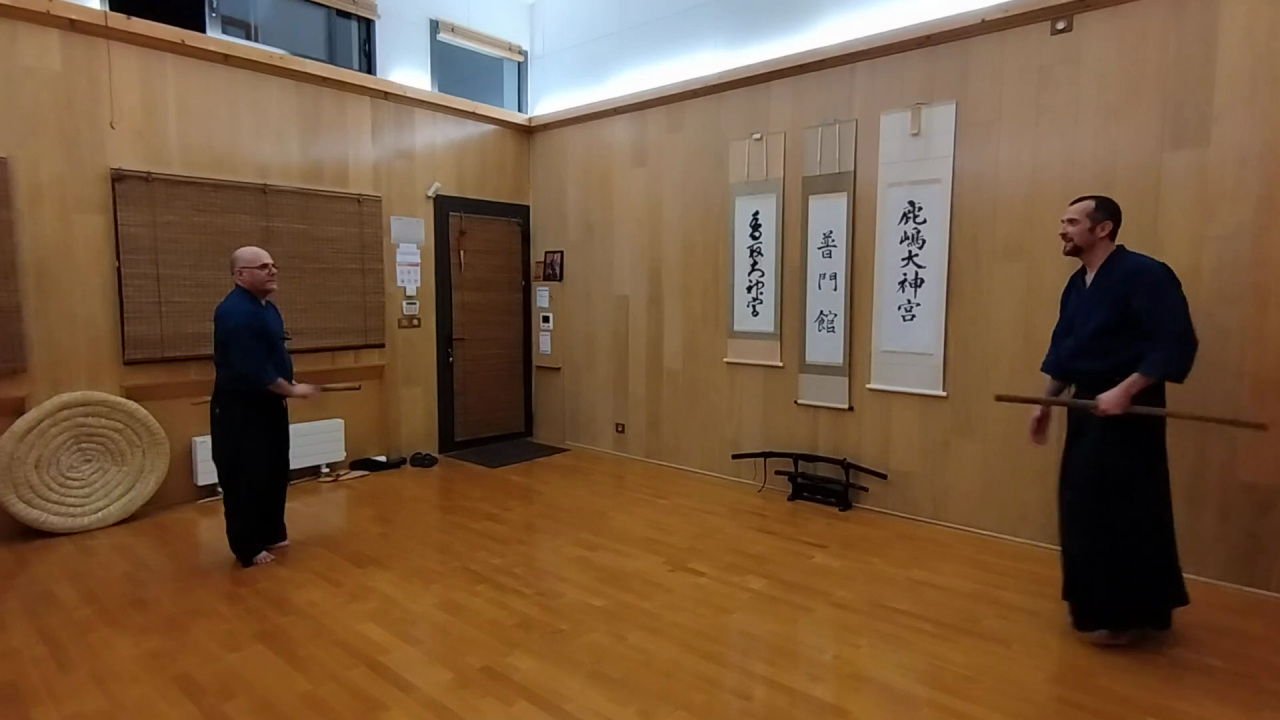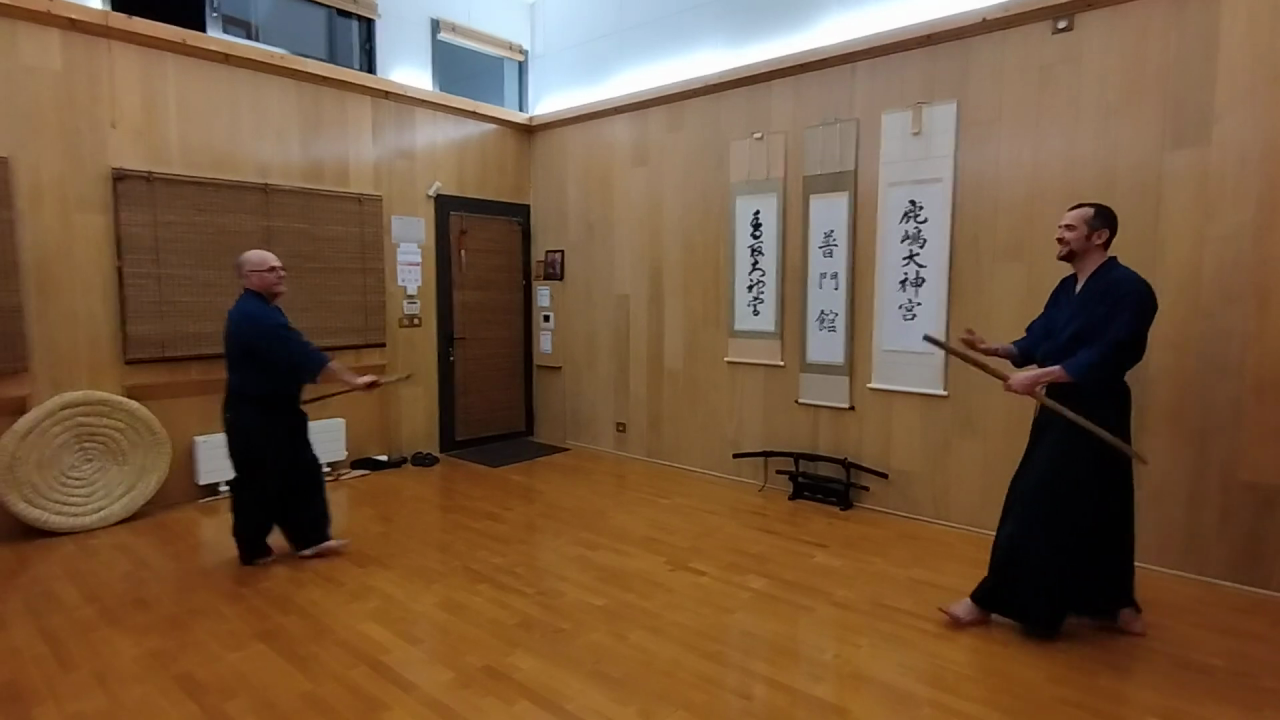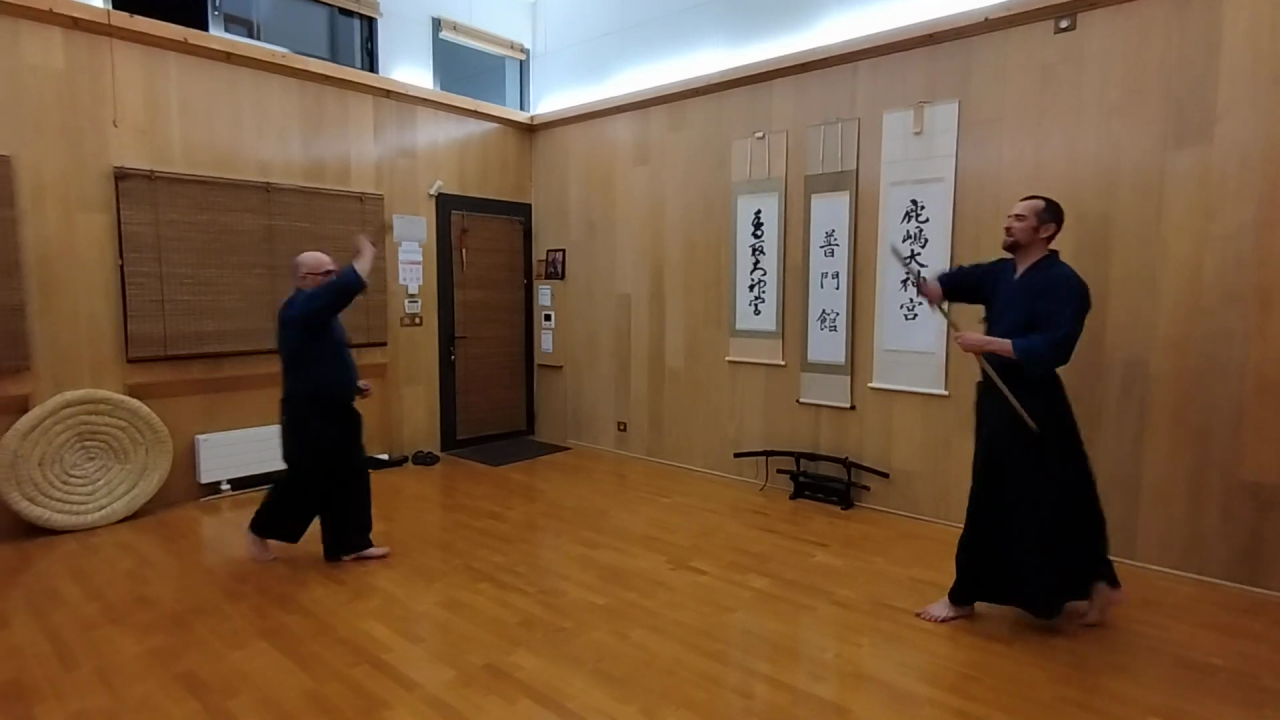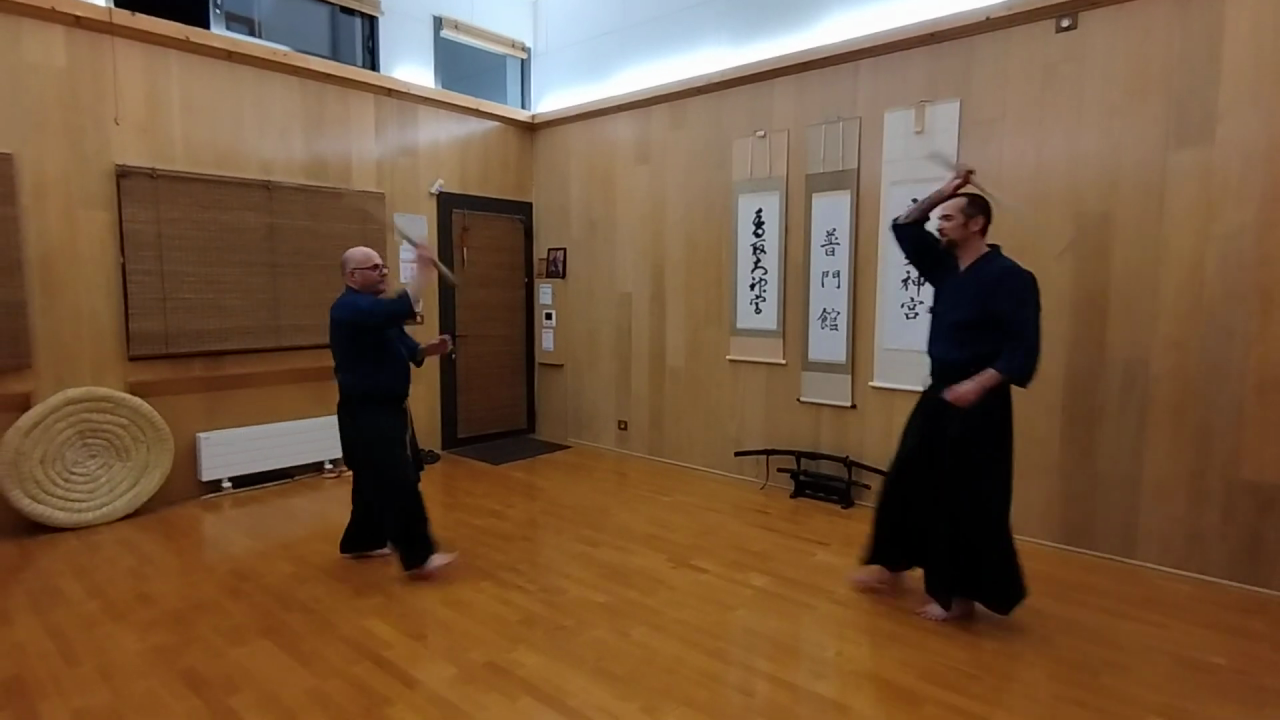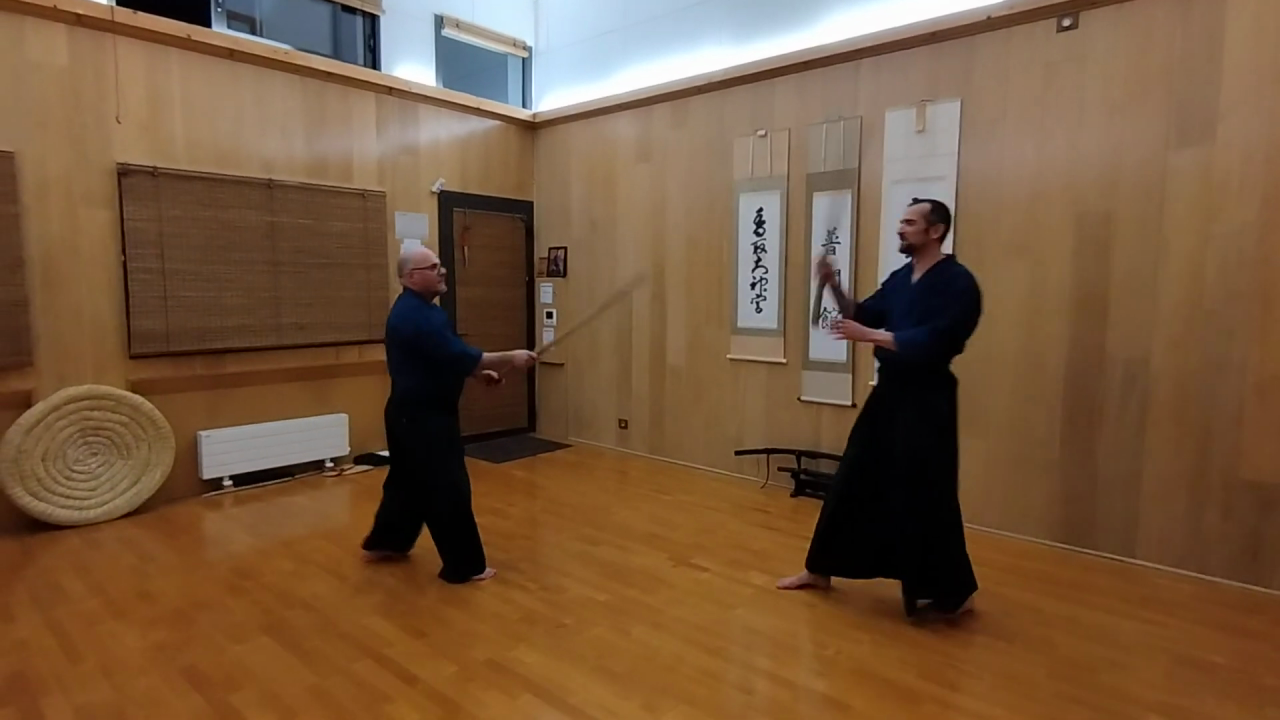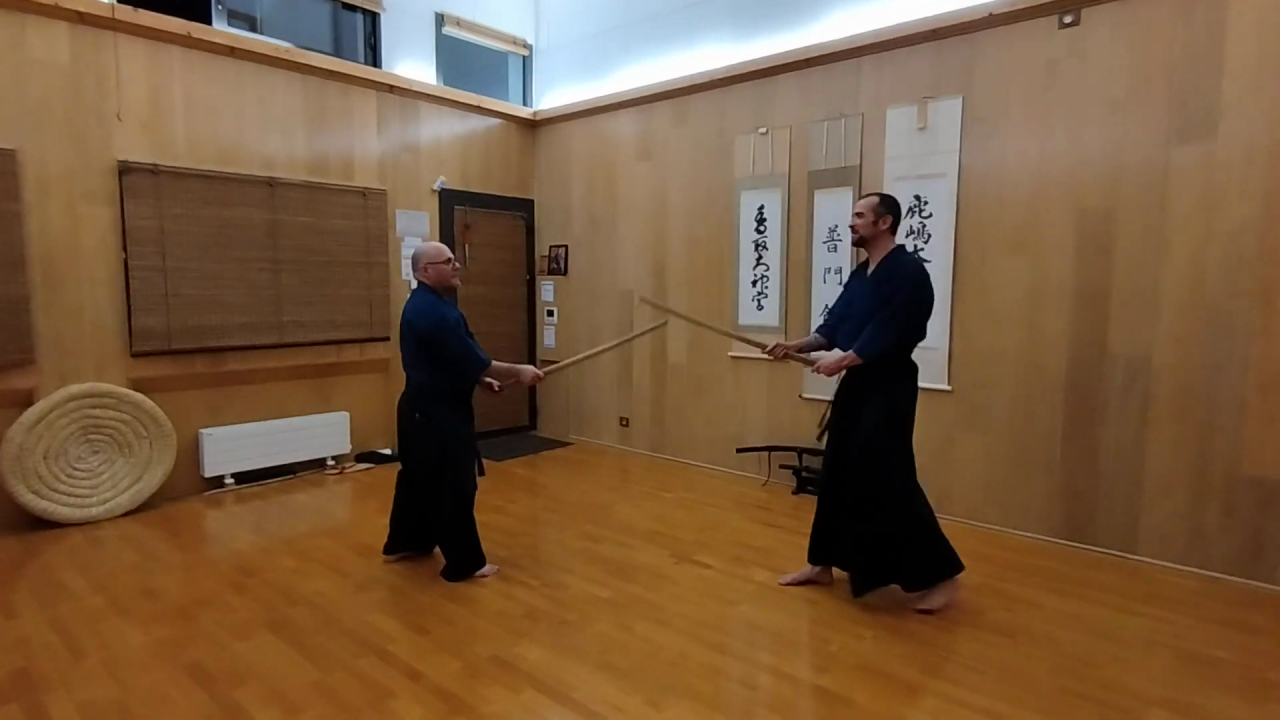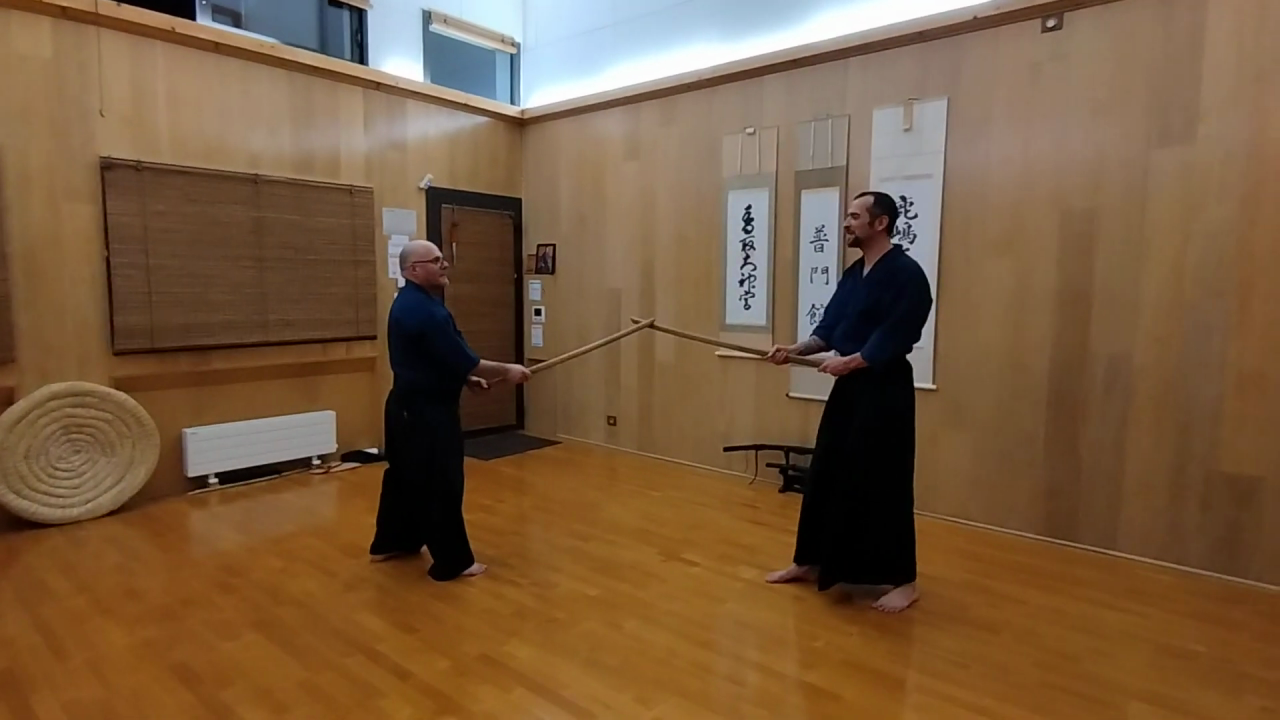
dt=0.4s
person 1, frame 1
left shoulder: (1145, 275)
right shoulder: (1077, 285)
left elbow: (1175, 344)
right elbow: (1065, 350)
left wrist: (1124, 390)
right wrist: (1048, 403)
left hip: (1129, 408)
right hip: (1091, 403)
left knee: (1114, 508)
right knee: (1083, 504)
left ankle: (1125, 615)
right ankle: (1101, 608)
person 1, frame 2
left shoulder: (1127, 288)
right shoulder: (1068, 288)
left elbow: (1105, 357)
right elbow: (1038, 342)
left wrist: (1037, 377)
right wrist: (994, 348)
left hip: (1094, 412)
right hip: (1062, 407)
left knee: (1039, 506)
right knee: (1093, 513)
left ankle: (988, 600)
right ankle: (1117, 607)
person 1, frame 3
left shoulder: (1062, 283)
right shoulder: (1000, 272)
left elbow: (1052, 346)
right elbow: (959, 281)
left wrist: (986, 342)
right wrist: (936, 286)
left hip: (1032, 403)
right hip: (1001, 396)
left knee: (994, 499)
left ankle: (965, 596)
right ankle: (1093, 584)
person 1, frame 4
left shoulder: (1011, 278)
right shoulder: (946, 264)
left elbow: (1023, 351)
right elbow: (905, 228)
left wrist: (979, 385)
right wrist: (942, 195)
left hip: (979, 401)
right hip: (940, 391)
left knee: (969, 498)
right knee: (907, 480)
left ankle: (956, 593)
right ankle: (891, 563)
person 1, frame 5
left shoulder: (958, 284)
right shoulder: (900, 279)
left elbow: (932, 342)
right elbow: (865, 316)
left wrist: (867, 336)
right wrist: (833, 286)
left hip: (927, 400)
right hip: (889, 394)
left knee: (926, 496)
right knee: (853, 482)
left ankle: (954, 591)
right ankle: (819, 569)
person 1, frame 6
left shoulder: (908, 271)
right shoulder: (860, 274)
left elbow: (890, 334)
right elbow: (834, 327)
left wrist: (842, 360)
right wrist: (796, 345)
left hip: (889, 387)
right hip: (856, 385)
left knee: (889, 480)
right knee: (838, 474)
left ankle: (936, 576)
right ankle: (823, 563)
person 1, frame 7
left shoulder: (905, 274)
right shoulder: (854, 273)
left elbow: (897, 338)
right elbow: (830, 328)
left wrist: (851, 361)
right wrist: (795, 350)
left hip: (885, 389)
right hip: (849, 387)
left knee: (883, 483)
right knee: (826, 473)
left ankle: (902, 580)
right ankle: (810, 561)
person 2, frame 1
left shoulder: (267, 308)
right shoulder: (235, 312)
right elbow: (252, 365)
left wrist: (287, 387)
right wrist: (291, 390)
left hip: (267, 406)
right hip: (240, 410)
left knee: (274, 474)
right knee: (246, 479)
left ankle: (267, 535)
right ankle: (248, 548)
person 2, frame 2
left shoulder: (265, 310)
right shoulder: (252, 315)
right elbow: (299, 352)
left wrist: (298, 374)
right wrist: (351, 379)
left hip: (279, 409)
right hip: (253, 415)
left knee: (303, 472)
right knee: (259, 482)
left ankle: (309, 537)
right ankle: (252, 549)
person 2, frame 3
left shoulder: (320, 315)
right shoulder: (301, 311)
right elbow: (348, 285)
left wrist: (352, 385)
right wrist: (366, 253)
left hip: (336, 410)
right hip: (308, 415)
left knee: (352, 477)
right knee: (303, 483)
left ankle: (350, 544)
right ankle: (263, 530)
person 2, frame 4
left shoulder: (372, 307)
right shoulder: (350, 307)
left elbow: (402, 348)
right elbow: (399, 311)
left wrist: (430, 348)
right wrist: (422, 271)
left hip: (384, 408)
right hip: (366, 413)
left knee: (372, 479)
right knee: (396, 482)
left ankle: (360, 542)
right ankle: (417, 556)
person 2, frame 5
left shoulder: (416, 309)
right shoulder: (416, 316)
left elbow: (445, 358)
right elbow: (458, 356)
left wrist: (480, 371)
right wrist: (509, 358)
left hip: (413, 413)
right hip: (423, 416)
left knee: (408, 481)
right knee: (448, 489)
left ankle: (383, 541)
right ankle: (464, 566)
person 2, frame 6
left shoulder: (423, 304)
right shoulder: (433, 311)
right elbow: (469, 359)
left wrist: (480, 379)
right wrist: (517, 372)
left hip: (423, 408)
right hip: (437, 412)
left knee: (419, 478)
right knee: (453, 486)
left ankle: (404, 543)
right ankle: (464, 562)
person 2, frame 7
left shoulder: (410, 303)
right shoulder: (423, 309)
right elbow: (459, 358)
left wrist: (466, 378)
right wrist: (506, 371)
left hip: (410, 406)
right hip: (426, 411)
left knee: (405, 476)
right knee: (441, 485)
left ankle: (391, 543)
right ankle: (452, 562)
